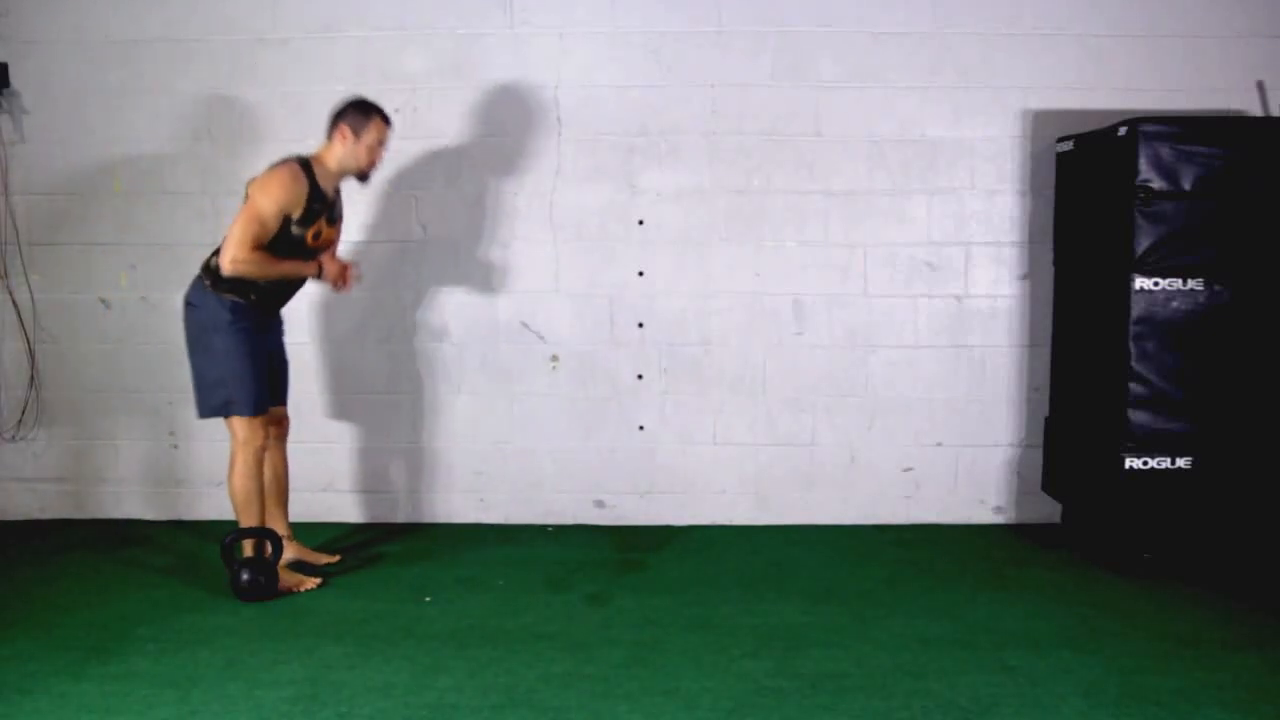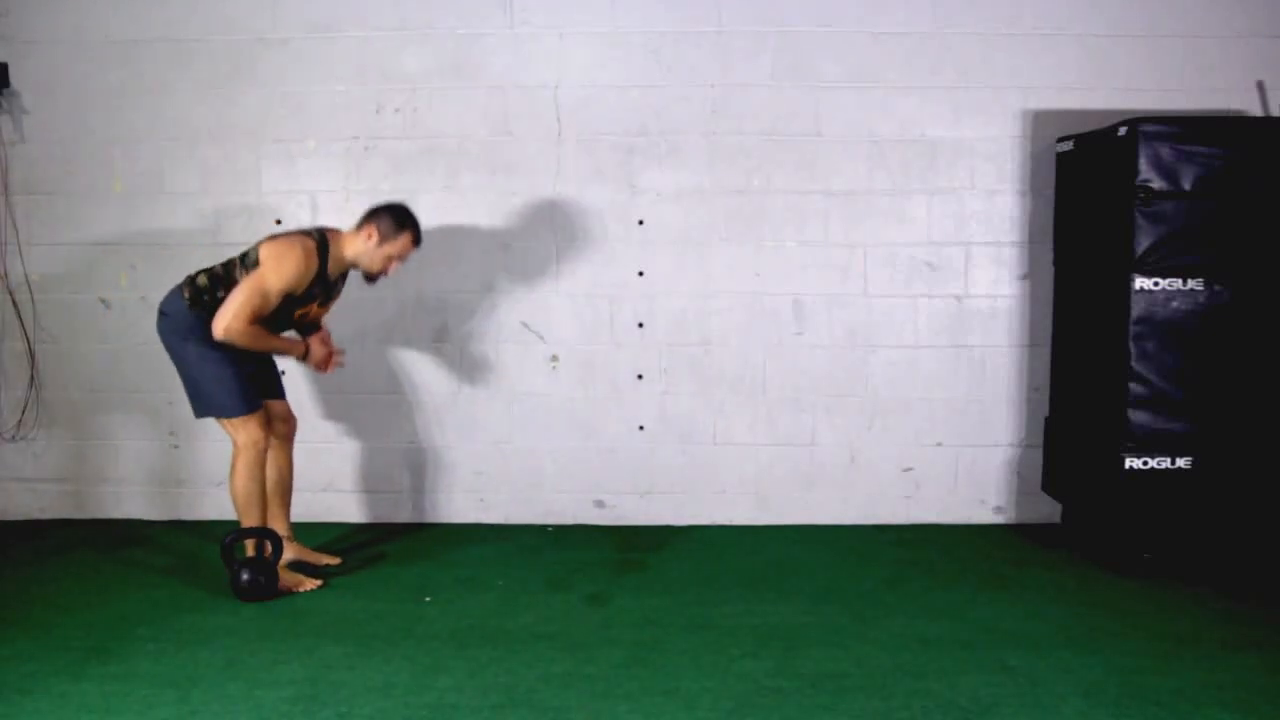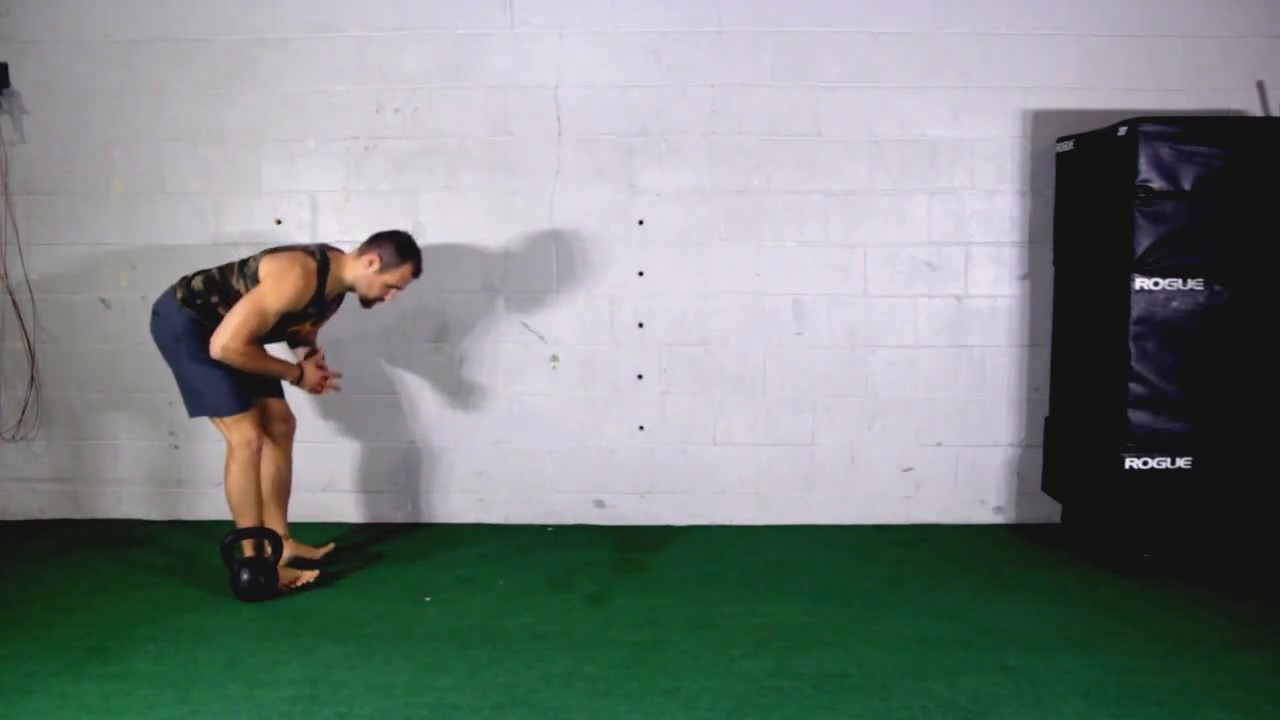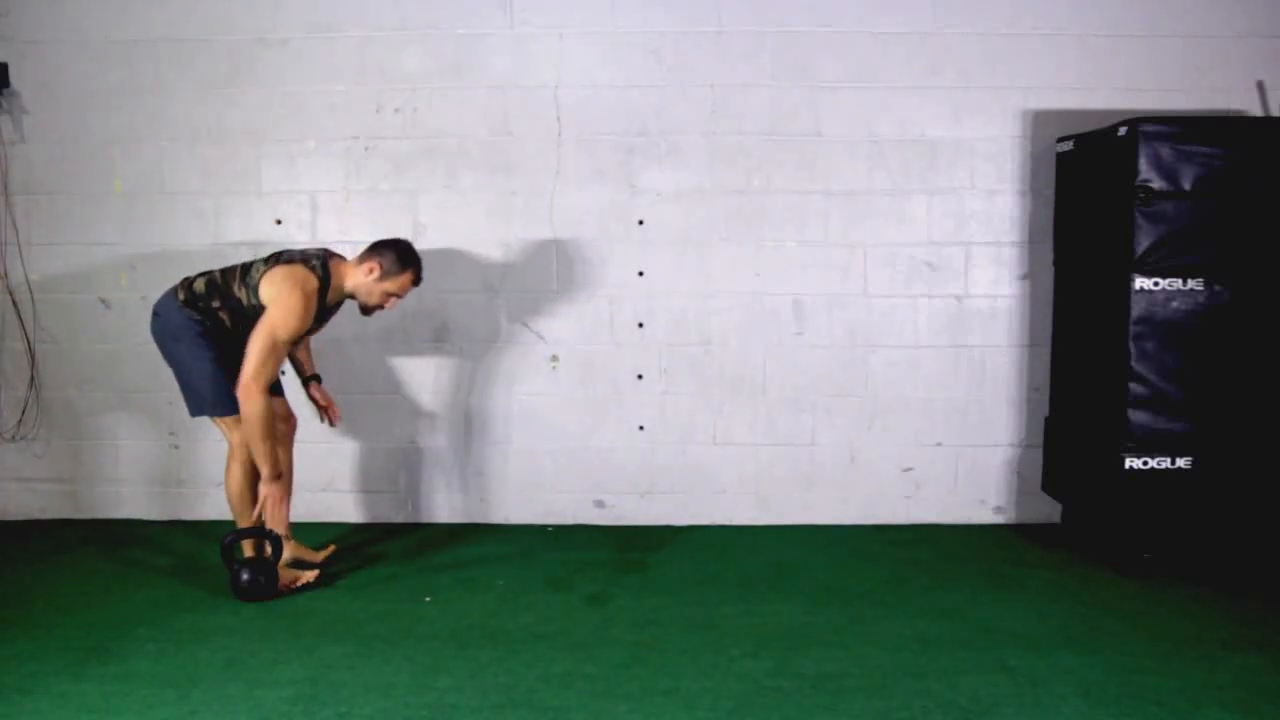
dt=0.3s
person 1, frame 1
left shoulder: (331, 194)
right shoulder: (287, 181)
right elbow: (234, 259)
left wrist: (330, 270)
right wrist: (315, 268)
left hip: (260, 313)
right hip: (223, 309)
left knee: (275, 427)
right knee: (251, 435)
left ankle: (283, 542)
right ankle: (255, 560)
person 1, frame 2
left shoulder: (339, 265)
right shoulder: (299, 258)
left elbow: (303, 313)
right elbow: (227, 326)
left wrist: (316, 339)
right wrist: (301, 350)
left hip: (232, 324)
right hip: (191, 319)
left knee: (280, 425)
right knee: (253, 436)
left ankle: (283, 544)
person 1, frame 3
left shoulder: (337, 280)
right shoulder: (298, 276)
left elbow: (301, 326)
right elbow: (225, 345)
left wrist: (311, 357)
right wrist: (296, 374)
left hip: (226, 322)
right hip: (185, 320)
left knee: (279, 425)
right knee: (247, 435)
left ankle: (280, 542)
person 1, frame 4
left shoulder: (336, 273)
right shoulder: (300, 292)
right elbow: (249, 389)
left wrist: (313, 382)
right wrist: (271, 477)
left hip: (227, 321)
right hip: (185, 319)
left knee: (282, 423)
right knee: (245, 436)
left ankle: (282, 543)
